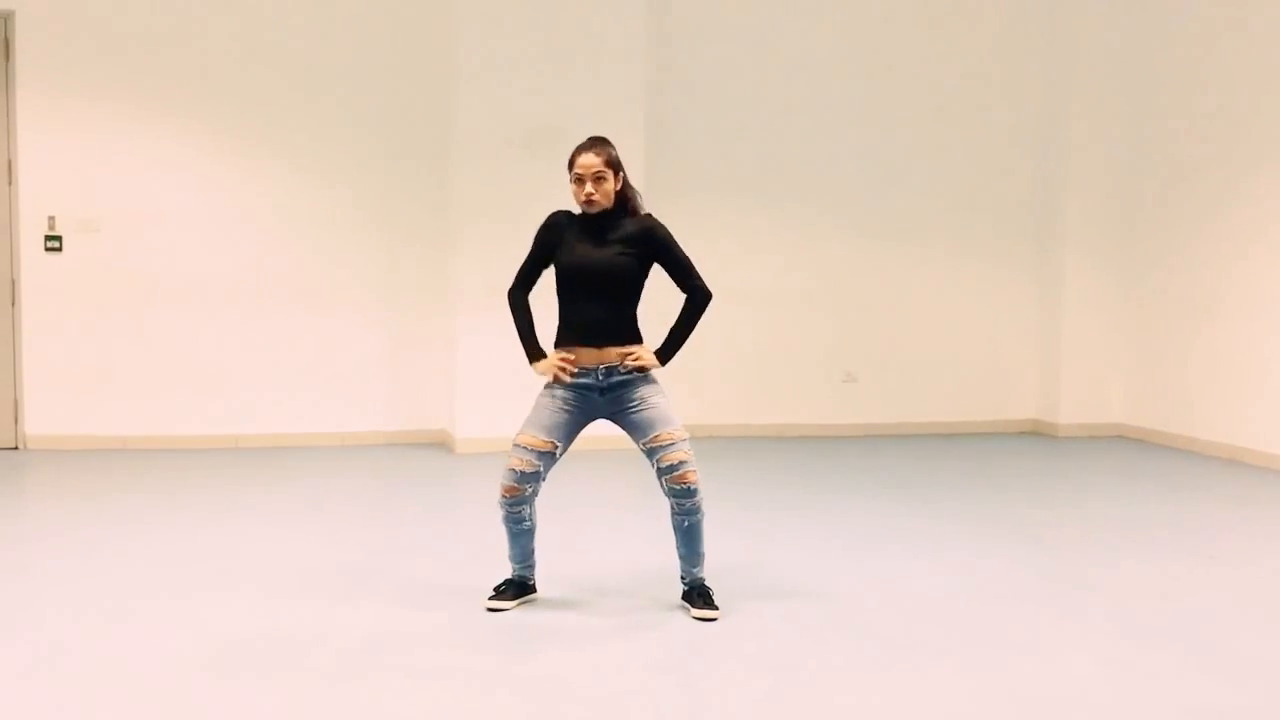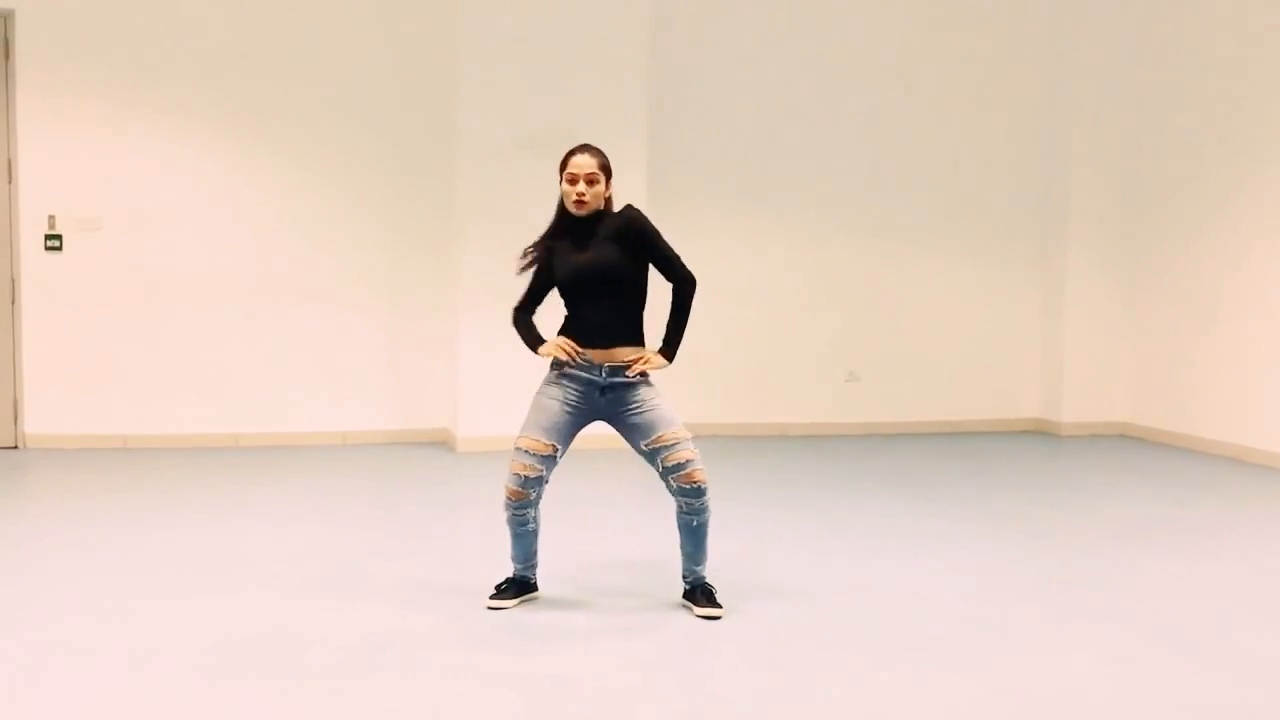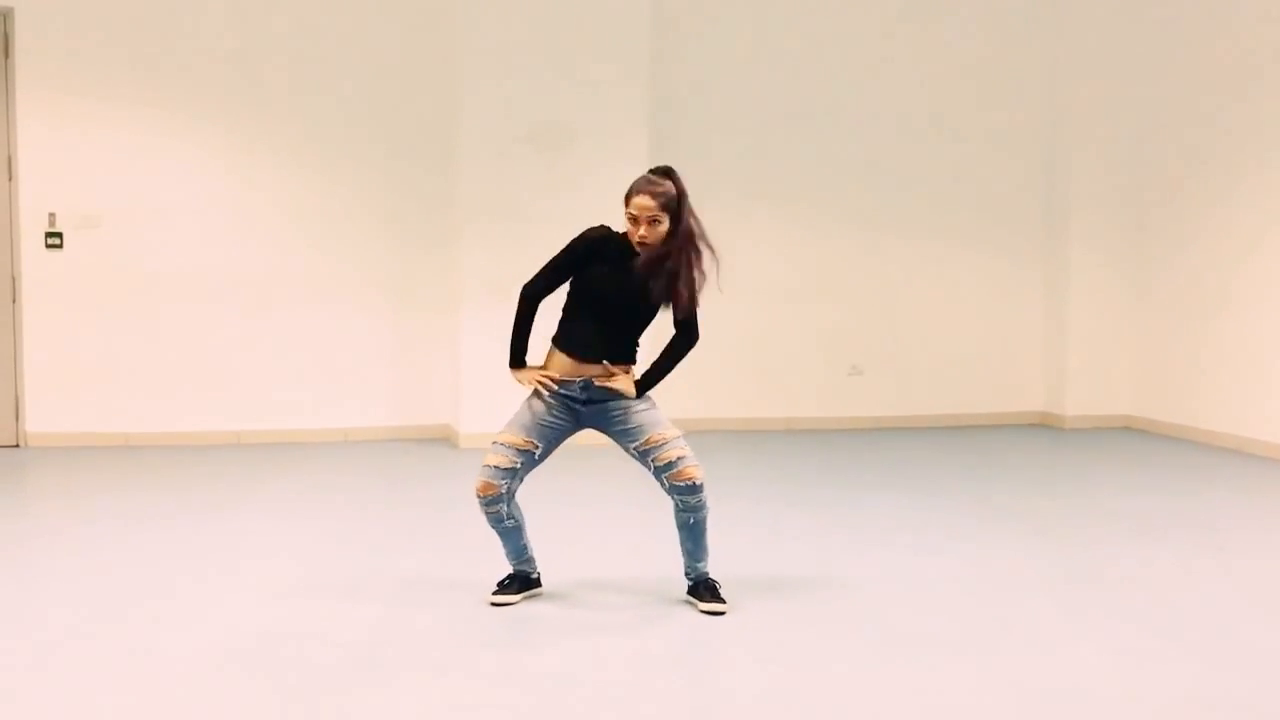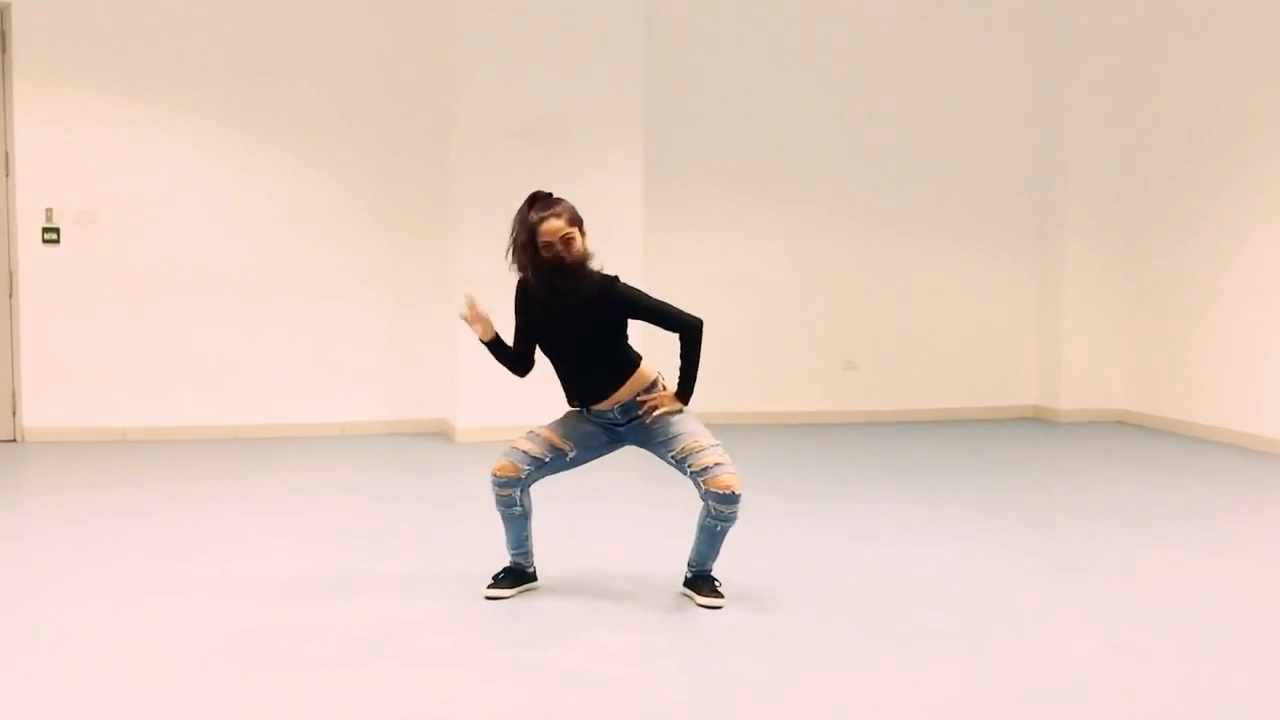
dt=0.7s
person 1, frame 1
left shoulder: (644, 231)
right shoulder: (558, 227)
left elbow: (699, 292)
right elbow: (518, 291)
left wrist: (662, 353)
right wrist: (535, 355)
left hip: (629, 380)
right hip: (568, 384)
left knee: (685, 481)
right knee: (514, 486)
left ankle: (694, 584)
right ankle: (522, 579)
person 1, frame 2
left shoulder: (629, 226)
right shoulder: (556, 245)
left elbow: (684, 282)
right elbow: (521, 310)
left wrist: (666, 352)
right wrist: (540, 344)
left hip: (629, 383)
right hip: (568, 380)
left knee: (692, 481)
right knee: (520, 488)
left ankle: (696, 583)
right ankle: (524, 578)
person 1, frame 3
left shoulder: (673, 263)
right shoulder: (596, 246)
left elbow: (687, 334)
right elbow: (533, 289)
left wrist: (643, 382)
right wrist: (518, 362)
left hip: (618, 400)
right hip: (561, 395)
left knee: (688, 481)
right knee: (491, 488)
left ankle: (700, 580)
right ankle: (525, 574)
person 1, frame 4
left shoulder: (606, 290)
right shoulder: (531, 292)
left elbow: (690, 325)
right elbow: (521, 363)
left wrist: (682, 394)
right wrist: (488, 336)
left hip: (649, 408)
right hip: (592, 420)
left knee: (724, 489)
right knee: (506, 472)
left ankle: (698, 574)
right ankle: (522, 567)
